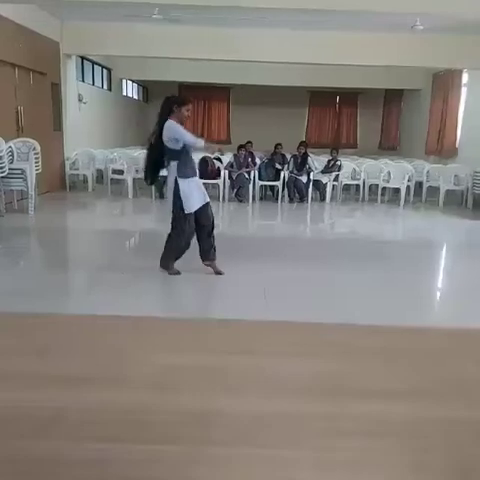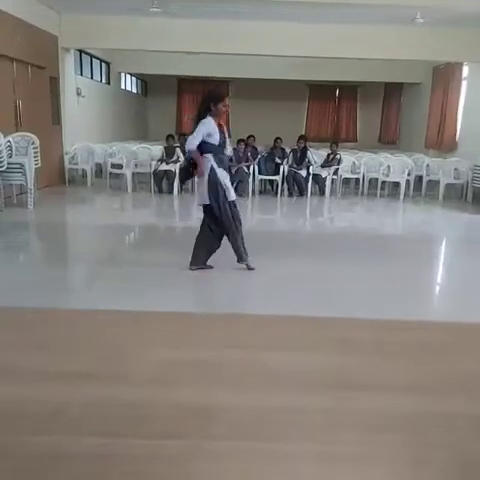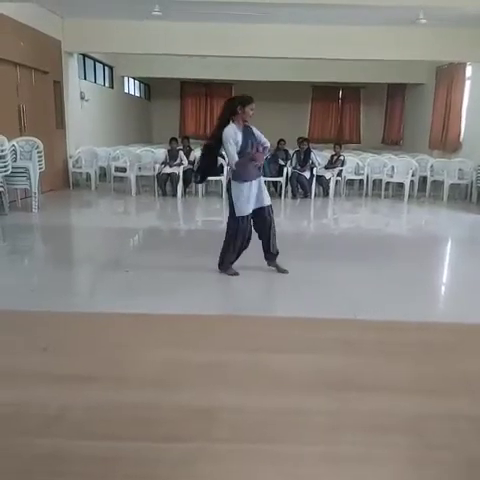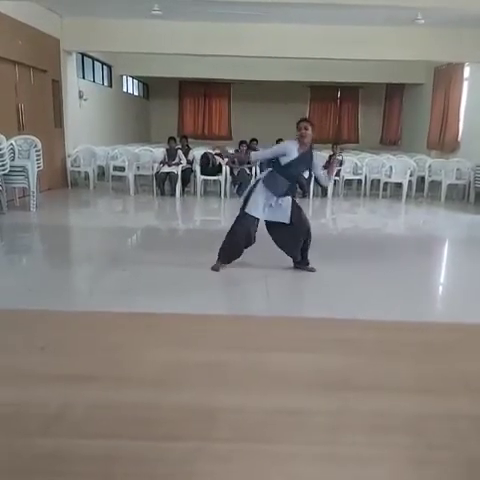
dt=1s
person 1, frame 1
left shoulder: (176, 127)
right shoulder: (171, 127)
right elbow: (195, 143)
left hip: (190, 177)
right hip: (180, 179)
left knee: (205, 218)
right knee: (183, 224)
left ankle: (209, 258)
right ankle: (167, 262)
person 1, frame 2
left shoulder: (219, 126)
right shoulder: (206, 123)
left elbow: (225, 149)
right elbow: (190, 144)
right wrist: (200, 162)
left hip: (220, 171)
right hip: (213, 171)
left knee: (213, 219)
right knee: (230, 215)
left ankle: (198, 260)
right ankle: (242, 256)
person 1, frame 3
left shoulder: (250, 130)
right shoulder: (228, 132)
left elbow: (266, 145)
right elbow: (234, 163)
left wrist: (261, 159)
right wrist: (251, 159)
left hip: (256, 180)
right hip: (239, 183)
left knee: (266, 220)
right knee: (241, 226)
left ankle: (271, 259)
right ankle: (225, 264)
person 1, frame 4
left shoulder: (312, 158)
right shoulder: (289, 146)
left elbow: (325, 181)
right elbow: (261, 155)
left wrist: (334, 162)
left hip: (283, 195)
right hip: (264, 188)
left knee: (301, 227)
right knee: (244, 225)
left ankle: (301, 261)
right ankle: (222, 259)
